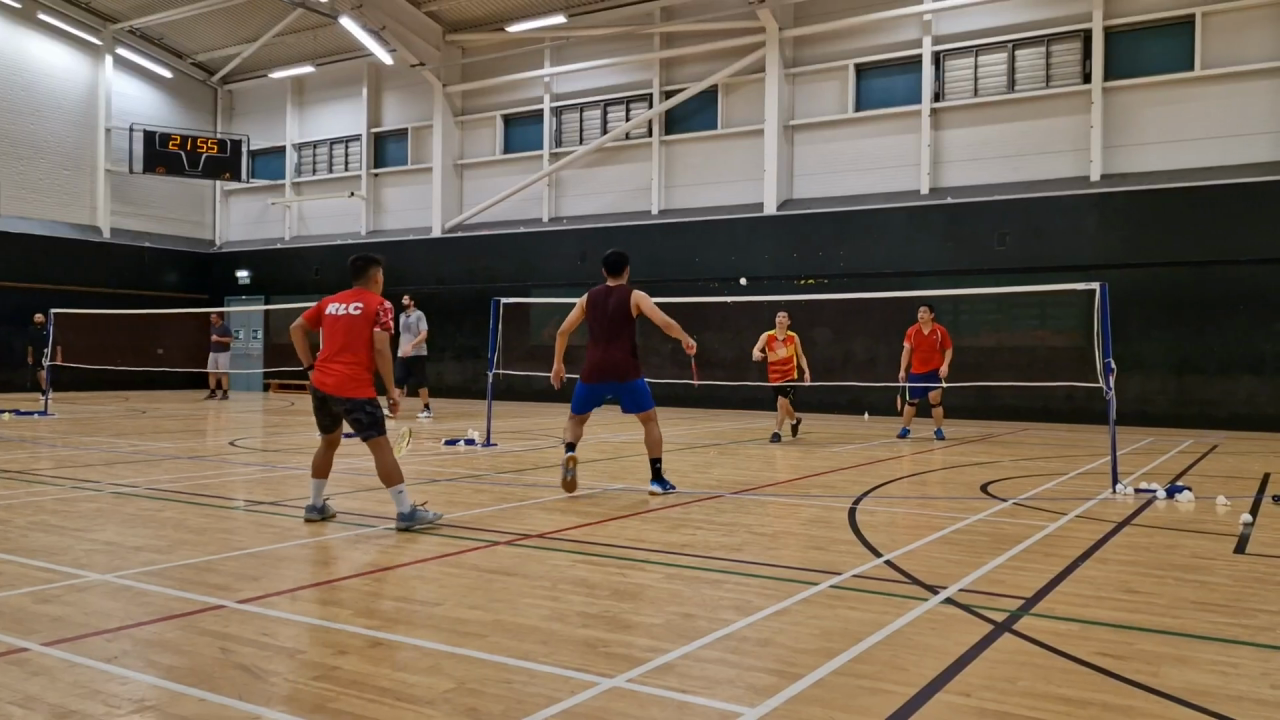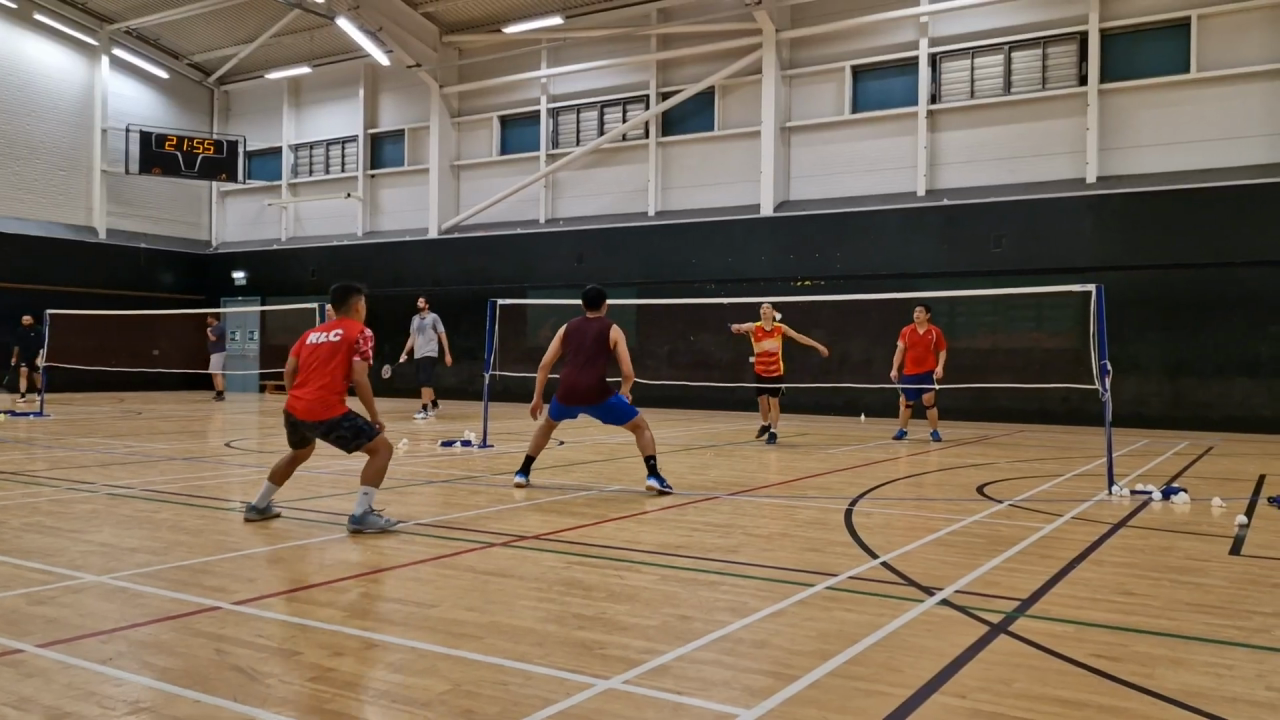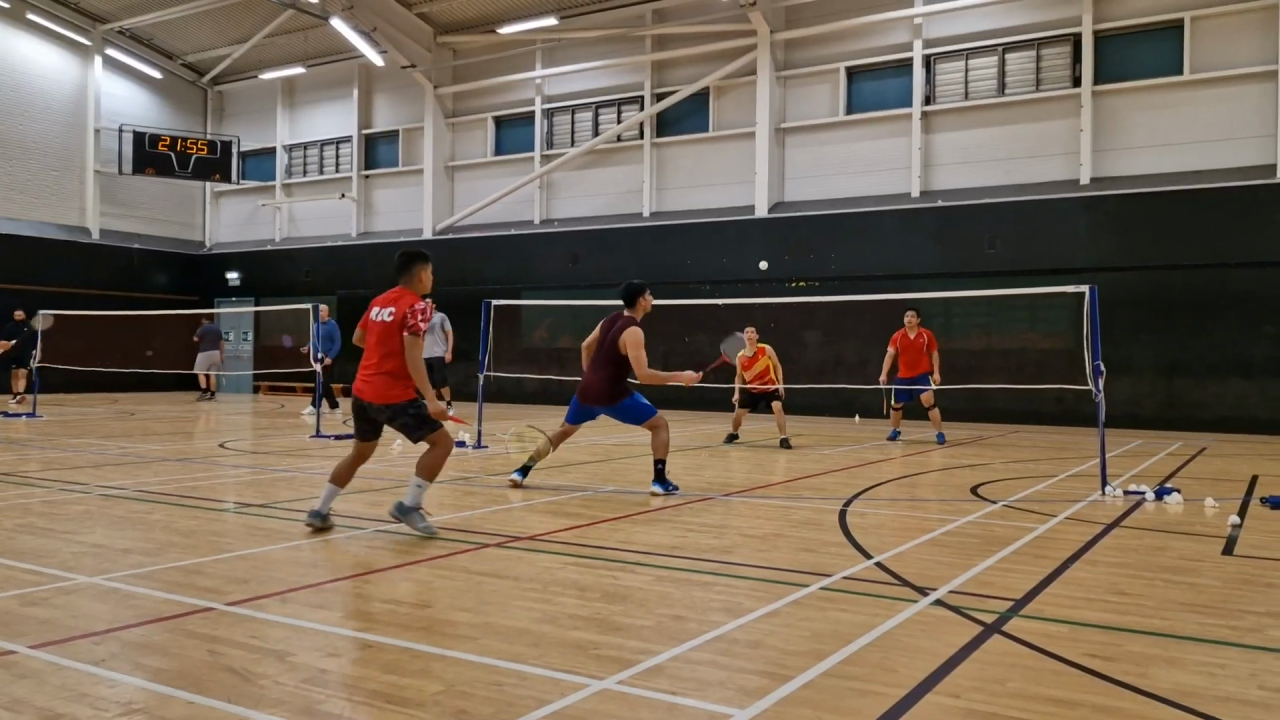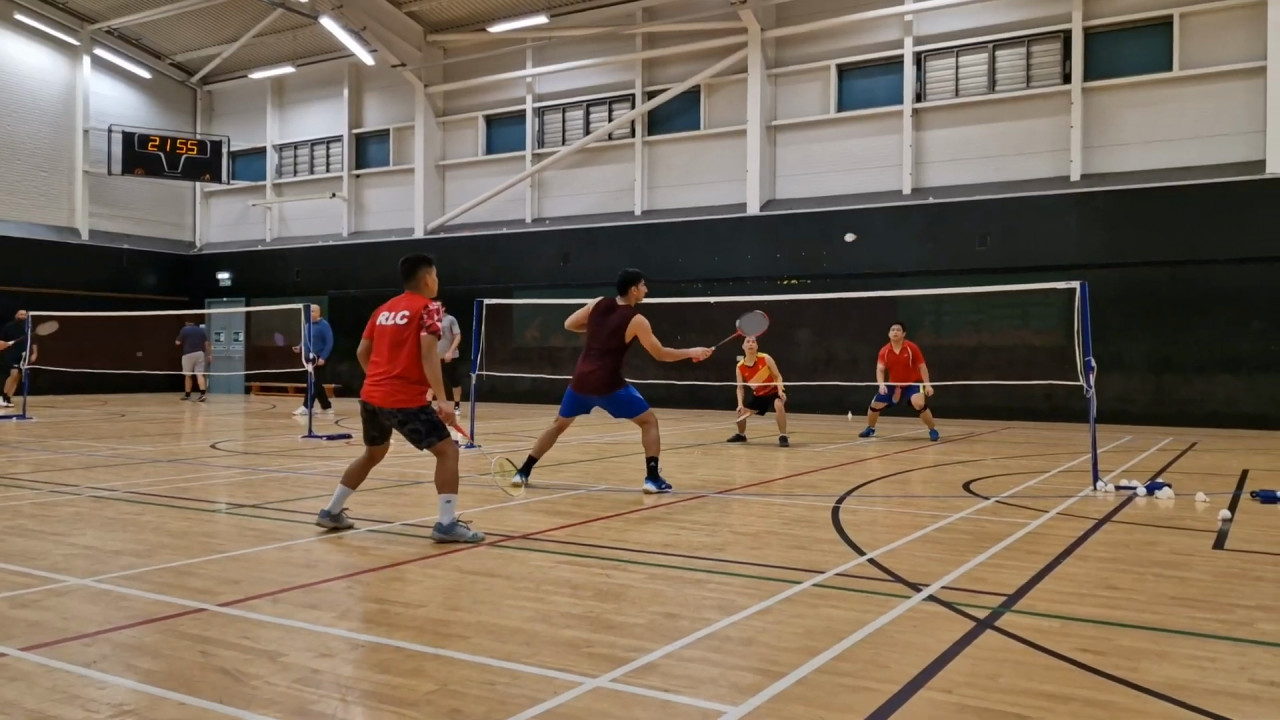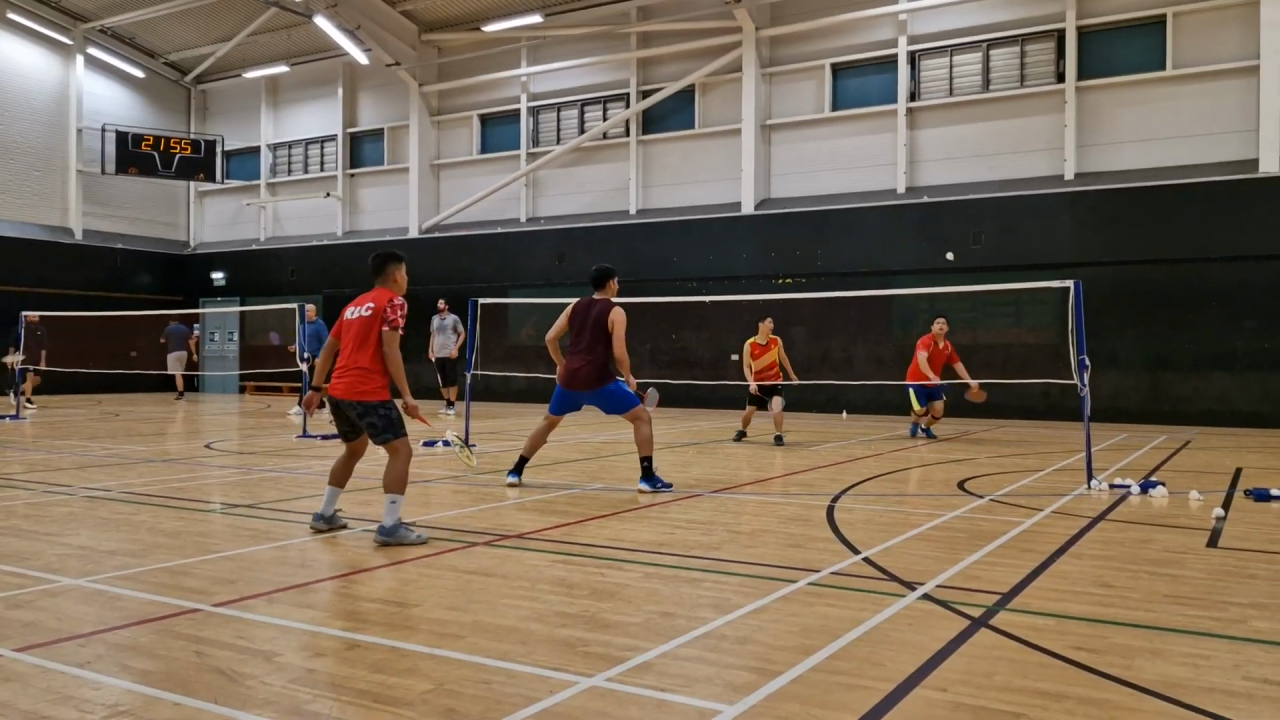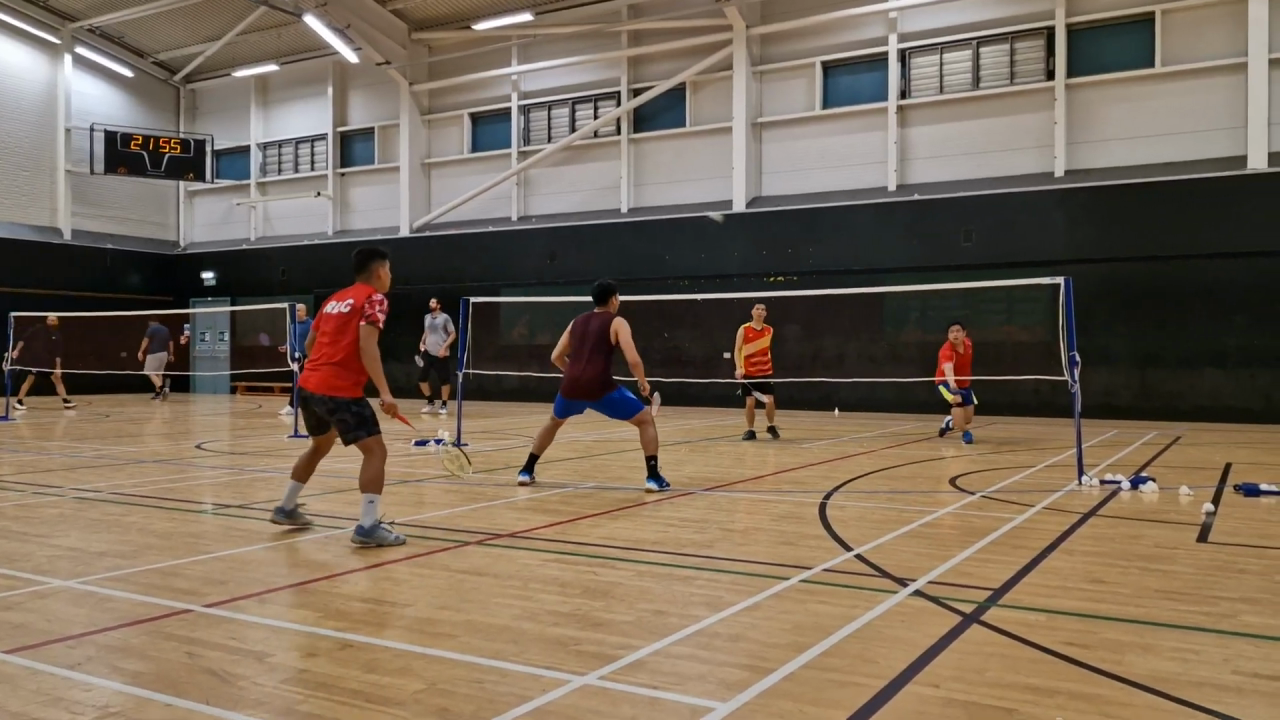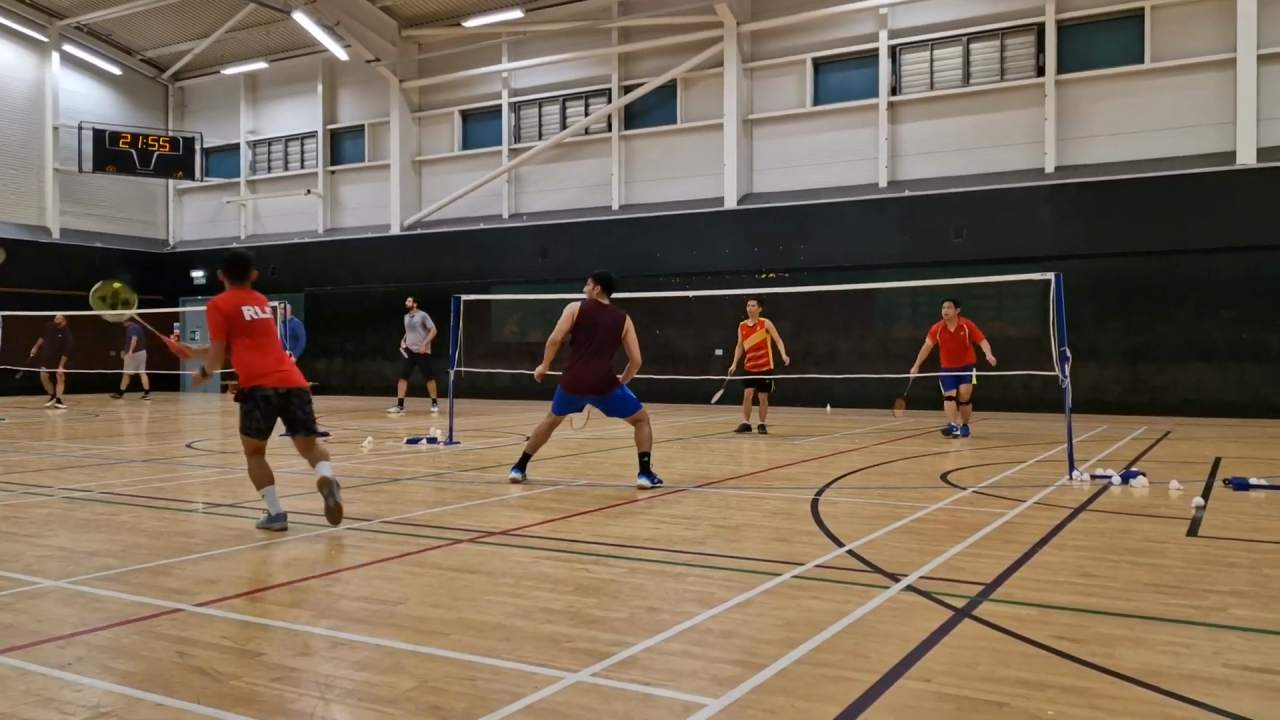
dt=0.4s
person 1, frame 1
left shoulder: (329, 302)
right shoulder: (379, 305)
left elbow: (296, 329)
right elbow: (381, 349)
left wrist: (310, 367)
right wrist: (391, 391)
left hip: (321, 385)
right hip: (354, 389)
left knee: (329, 442)
right knee: (381, 447)
left ankle: (316, 505)
right ankle: (406, 511)
person 1, frame 2
left shoulder: (312, 333)
right shoulder: (361, 333)
left elbow: (289, 371)
right elbow: (359, 379)
right wrist: (374, 417)
left hip: (295, 409)
right hip: (326, 410)
left knee: (299, 454)
right knee: (382, 448)
left ankle: (258, 506)
right ankle: (362, 514)
person 1, frame 3
left shoulder: (379, 302)
right shoulder: (416, 306)
left elbow: (358, 338)
right elbow: (412, 355)
right wrist: (430, 399)
left hip: (363, 391)
right hip: (394, 394)
left knee: (360, 453)
right knee: (442, 442)
left ankle: (320, 511)
right ankle: (409, 505)
person 1, frame 4
left shoulder: (383, 310)
right shoulder: (429, 308)
left elbow: (362, 352)
right elbow: (429, 355)
right wrist: (442, 401)
left hip: (371, 396)
right hip: (405, 400)
left knee: (372, 454)
right knee: (447, 451)
left ankle: (332, 511)
right ankle: (447, 523)
person 1, frame 5
left shoulder: (354, 304)
right shoulder: (394, 301)
left elbow: (328, 348)
right elbow: (390, 351)
left wrist: (315, 388)
right wrist: (407, 395)
left hip: (339, 391)
right hip: (368, 393)
left knee: (355, 449)
right knee: (400, 451)
left ankle: (325, 514)
right ankle: (390, 526)
person 1, frame 6
left shoulder: (335, 299)
right shoulder: (374, 299)
left elbow: (311, 343)
right elbow: (367, 347)
right wrist: (384, 392)
left hip: (310, 386)
right hip: (340, 390)
left knee: (320, 446)
right knee: (375, 450)
left ankle: (286, 508)
right ankle: (368, 526)
person 1, frame 7
left shoulder: (219, 305)
right shoulder: (261, 302)
left elbow: (219, 350)
left wrist: (205, 372)
right wrist: (197, 351)
left hip: (258, 387)
right hip: (294, 383)
left knee: (255, 452)
right knee: (311, 447)
left ankle: (275, 513)
right ankle: (327, 478)
person 2, frame 1
left shoulder: (589, 297)
right shoulder: (635, 296)
left elbow: (563, 331)
right elbow: (666, 323)
left wrist: (558, 364)
right wrist: (686, 338)
left hip: (593, 372)
right hip: (625, 372)
left knee: (575, 420)
right knee: (650, 421)
left ankle: (570, 455)
right ankle: (657, 479)
person 2, frame 2
left shoulder: (567, 327)
right shoulder: (613, 330)
left elbow: (544, 364)
right elbow: (628, 372)
left wrist: (537, 398)
right wrist: (625, 391)
left hip: (567, 393)
right hip: (597, 393)
left knee: (547, 424)
right knee: (641, 426)
left ankle: (523, 472)
right ankle: (653, 475)
person 2, frame 3
left shoulder: (611, 319)
right shoulder: (633, 332)
left elbow: (586, 346)
right elbow: (643, 375)
right wrist: (681, 376)
left hip: (586, 390)
right hip: (613, 395)
left knee: (564, 431)
right knee: (659, 425)
left ankle: (521, 472)
right ankle: (660, 481)
person 2, frame 4
left shoulder: (598, 304)
right shoulder: (636, 321)
left elbow: (569, 325)
right elbow: (660, 354)
right wrist: (692, 353)
left hip: (580, 381)
right hip: (608, 385)
left knee: (558, 424)
right knee: (649, 422)
left ankle: (523, 472)
right ankle: (653, 478)
person 2, frame 5
left shoulder: (575, 307)
right shoulder: (616, 312)
left elbow: (550, 338)
right elbow: (619, 355)
left wrist: (561, 365)
right wrist: (628, 377)
left hip: (570, 378)
right hip: (599, 380)
left knee: (548, 422)
right knee: (642, 418)
left ankle: (515, 472)
right ankle: (648, 477)
person 2, frame 6
left shoulder: (577, 322)
right shoulder: (617, 323)
left elbow: (556, 357)
right elbow: (633, 360)
right wrist: (643, 381)
left hip: (570, 388)
right hip: (600, 388)
left knee: (554, 422)
right knee: (645, 420)
left ankle: (526, 470)
right ankle: (653, 476)
person 2, frame 7
left shoulder: (576, 308)
right shoulder: (623, 318)
left elbow: (555, 339)
right elbow: (636, 360)
left wrist: (544, 365)
right wrist: (622, 381)
left hip: (572, 382)
right hip: (604, 384)
left knee: (551, 421)
right knee: (641, 419)
left ankle: (519, 468)
right ankle: (645, 473)
